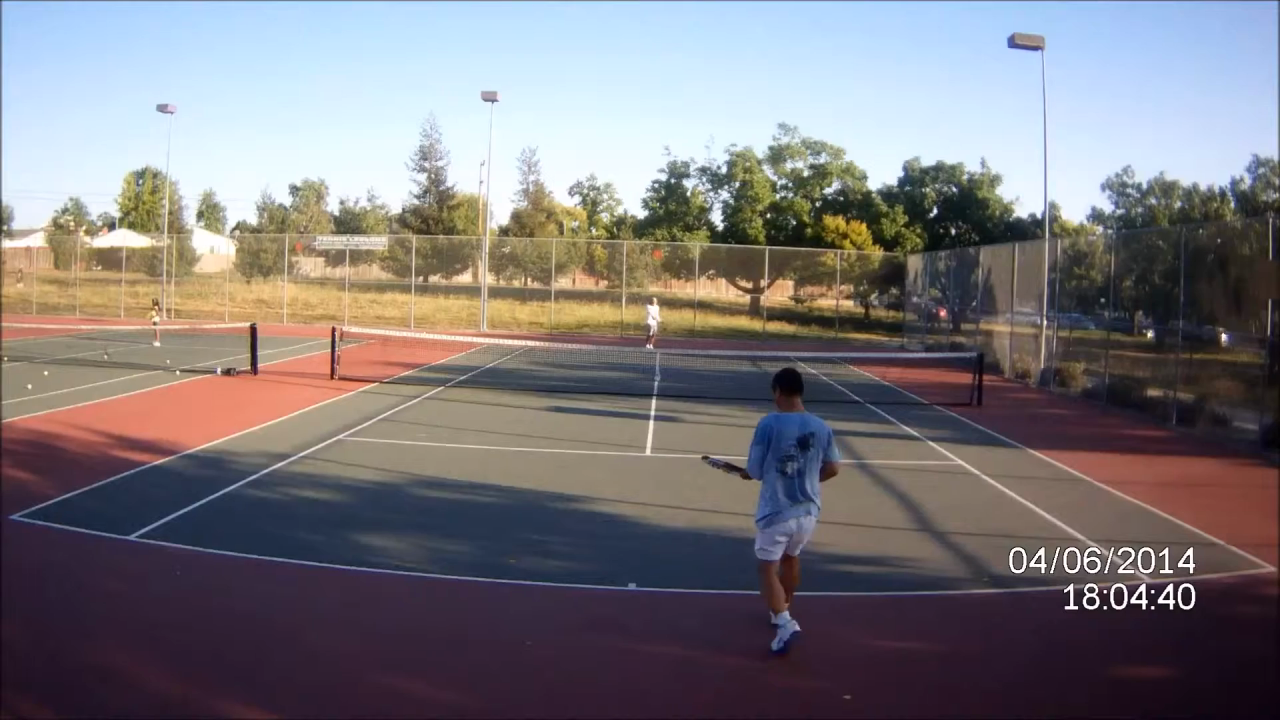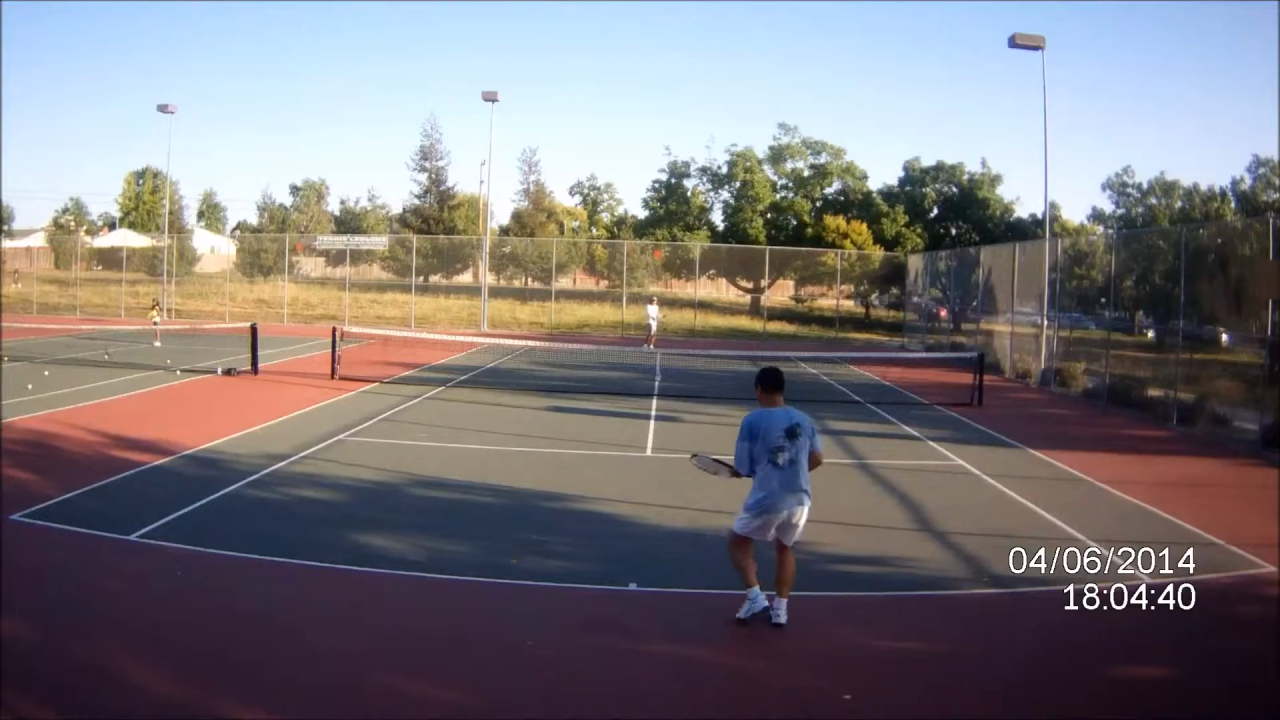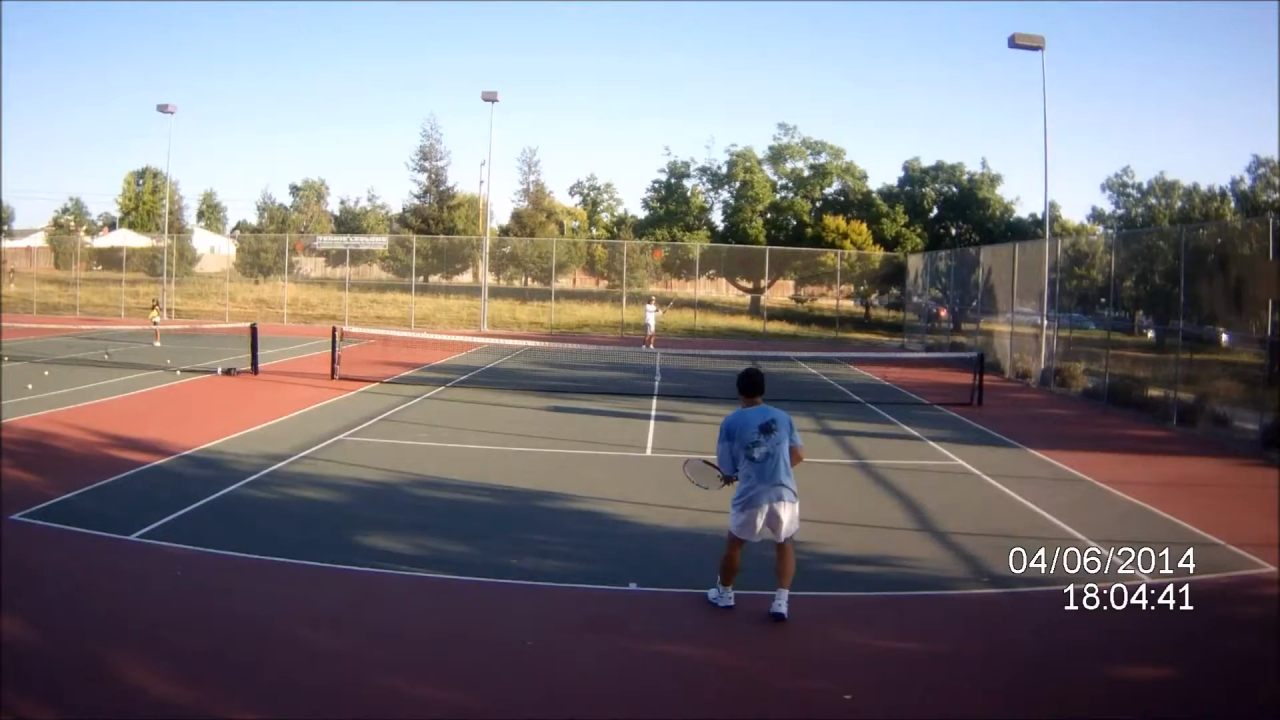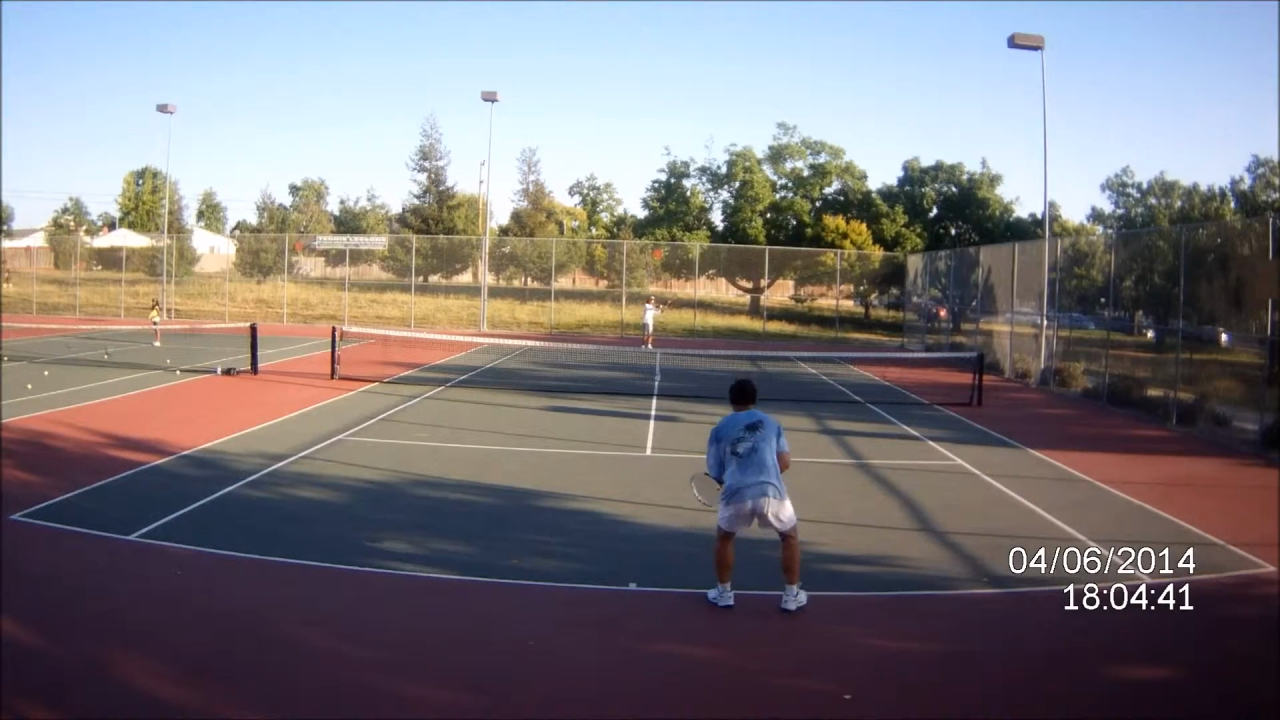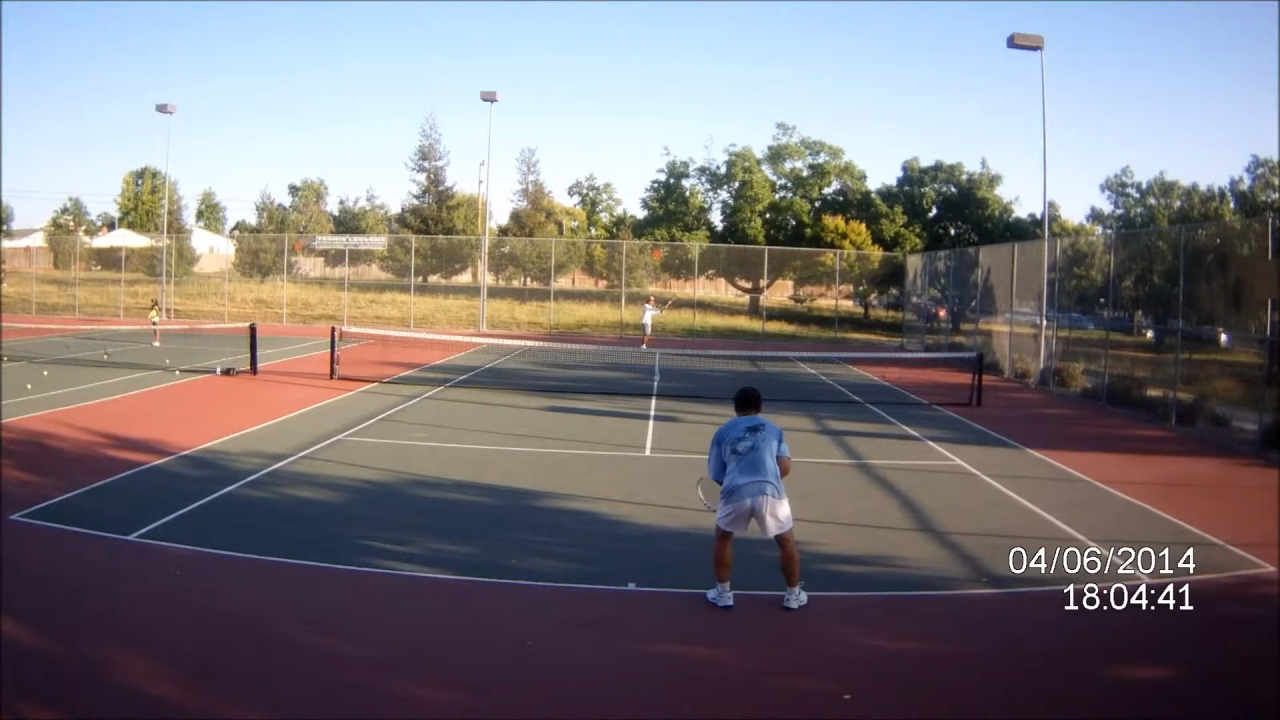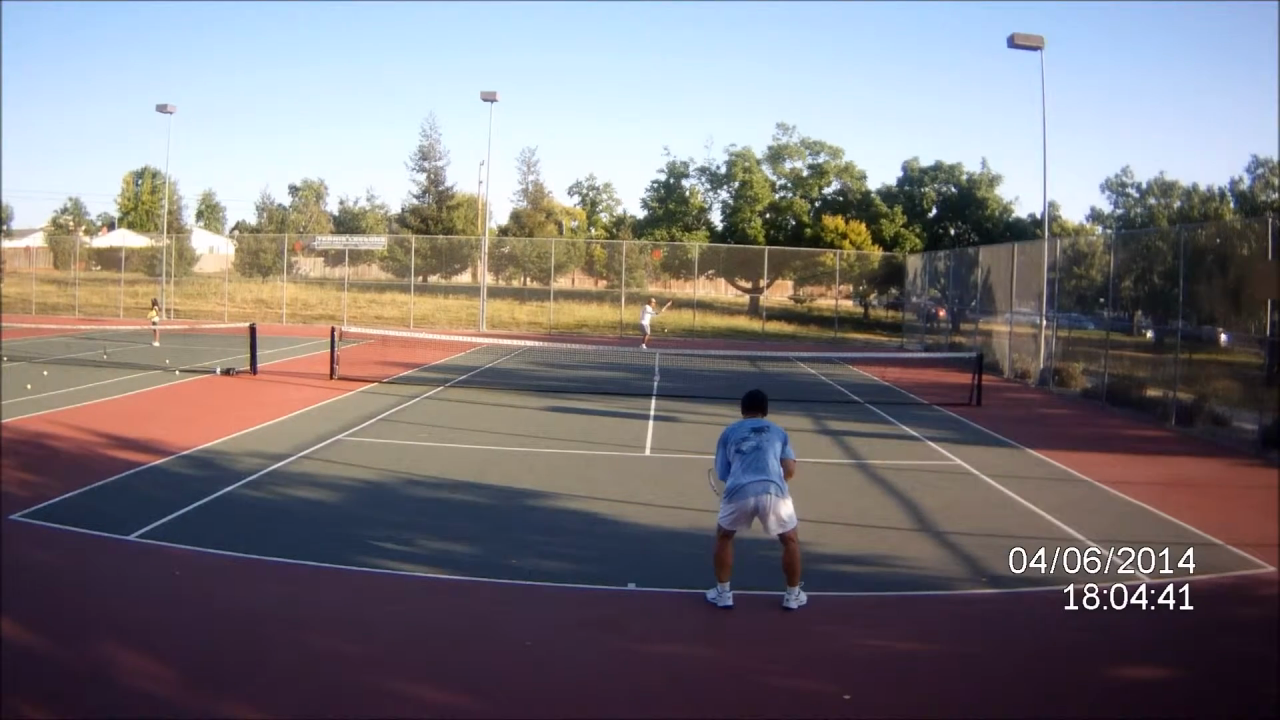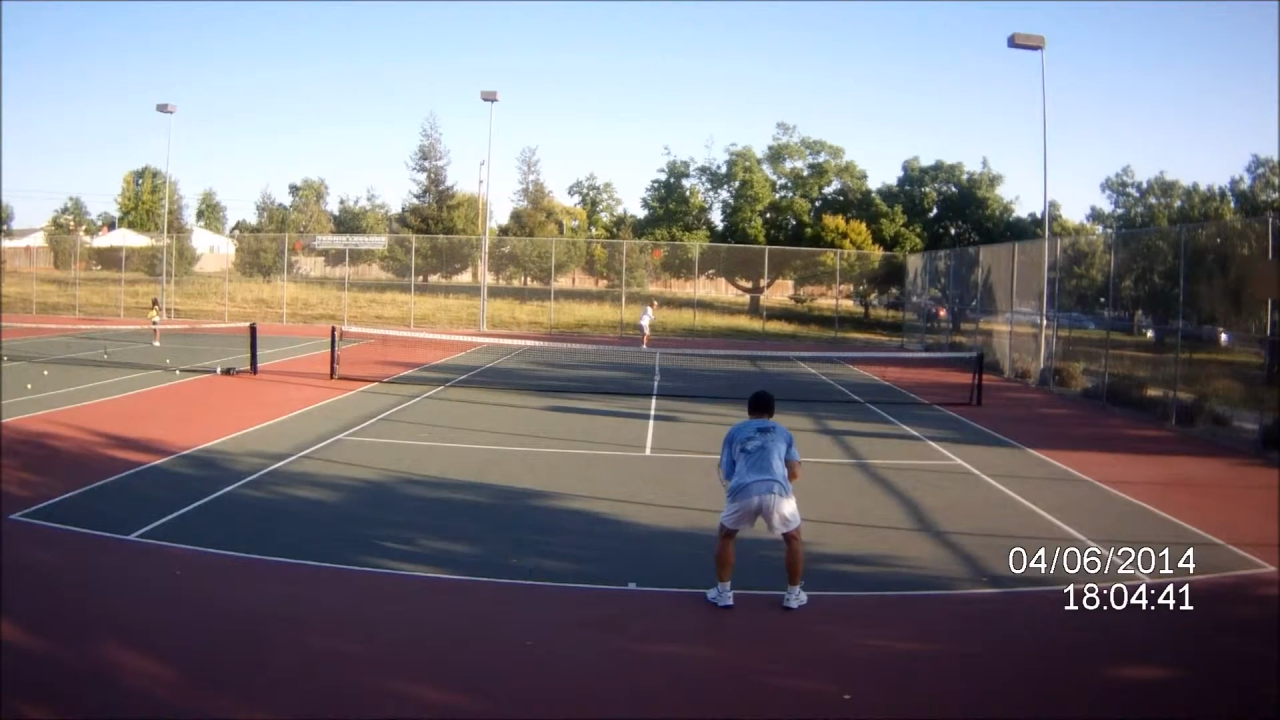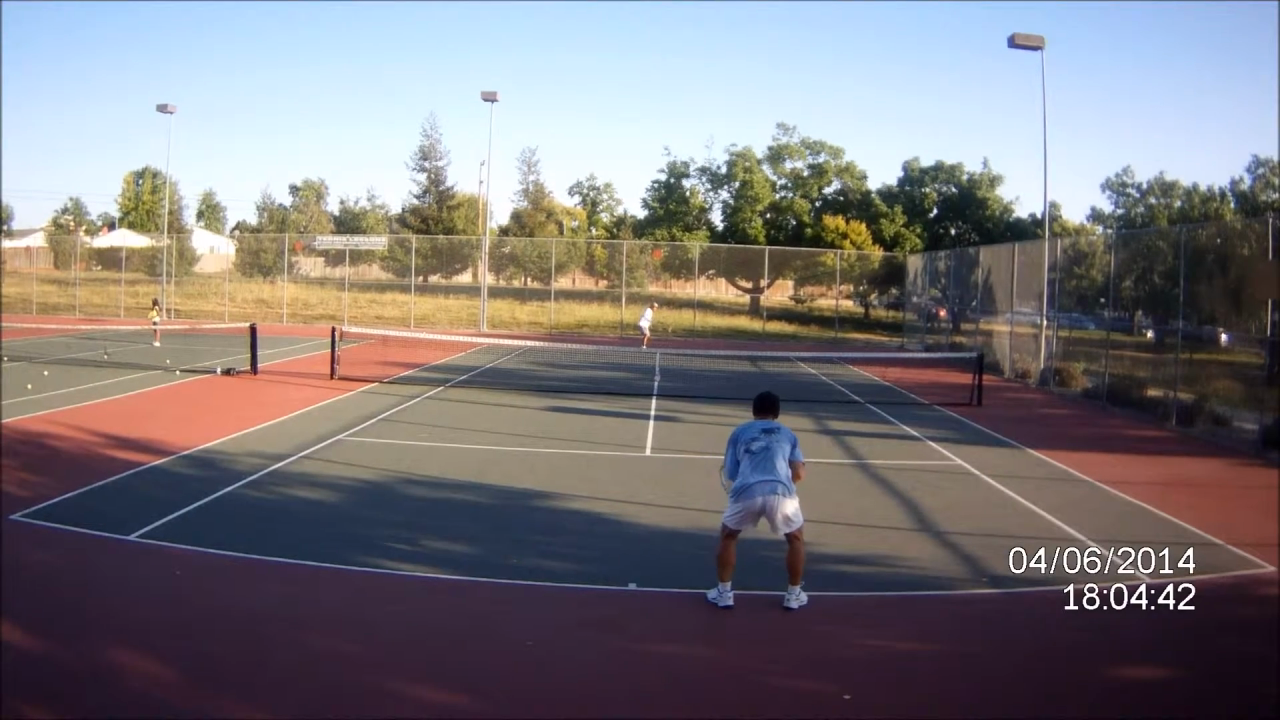
dt=0.2s
person 1, frame 1
left shoulder: (768, 424)
right shoulder: (821, 427)
left elbow: (753, 471)
right elbow: (832, 469)
left hip: (776, 512)
right hip: (807, 509)
left knee: (768, 572)
right knee: (791, 559)
left ankle: (785, 623)
right ankle: (783, 615)
person 1, frame 2
left shoulder: (752, 421)
right shoulder: (804, 420)
left elbow: (742, 469)
right elbow: (816, 460)
left hip: (766, 500)
right hip: (799, 499)
left knee: (737, 544)
right knee: (784, 549)
left ankle: (755, 596)
right ankle: (780, 608)
person 1, frame 3
left shoulder: (731, 422)
right shoulder: (783, 418)
left elbow: (727, 470)
right elbow: (797, 456)
left hip: (750, 496)
right hip: (784, 493)
left knee: (734, 545)
right knee: (785, 547)
left ankle: (724, 593)
right ankle: (781, 600)
person 1, frame 4
left shoulder: (720, 428)
right shoulder: (771, 423)
left elbow: (716, 474)
right elbow: (784, 461)
left hip: (736, 493)
right hip: (771, 490)
left knee: (724, 538)
right knee: (790, 539)
left ankle: (724, 593)
right ankle: (792, 595)
person 1, frame 5
left shoulder: (723, 432)
right shoulder: (773, 429)
left elbow: (716, 476)
right elbow: (785, 467)
left hip: (735, 493)
right hip: (770, 491)
left knee: (722, 538)
right knee: (786, 542)
left ankle: (723, 593)
right ankle: (793, 594)
person 1, frame 6
left shoulder: (729, 432)
right shoulder: (778, 431)
left elbow: (722, 474)
right elbow: (790, 469)
left hip: (739, 492)
right hip: (773, 491)
left knee: (723, 537)
right knee: (790, 541)
left ankle: (723, 593)
right ankle: (793, 595)
person 1, frame 7
left shoulder: (734, 432)
right shoulder: (784, 433)
left elbow: (727, 473)
right elbow: (794, 472)
left hip: (743, 491)
right hip: (776, 491)
left knee: (725, 536)
right knee: (793, 540)
left ankle: (723, 592)
right ankle: (793, 594)
person 1, frame 8
left shoulder: (739, 432)
right shoulder: (788, 434)
left elbow: (731, 473)
right elbow: (799, 473)
left hip: (746, 492)
right hip: (780, 491)
left knee: (727, 537)
right knee: (796, 540)
left ankle: (724, 592)
right ankle: (794, 595)
